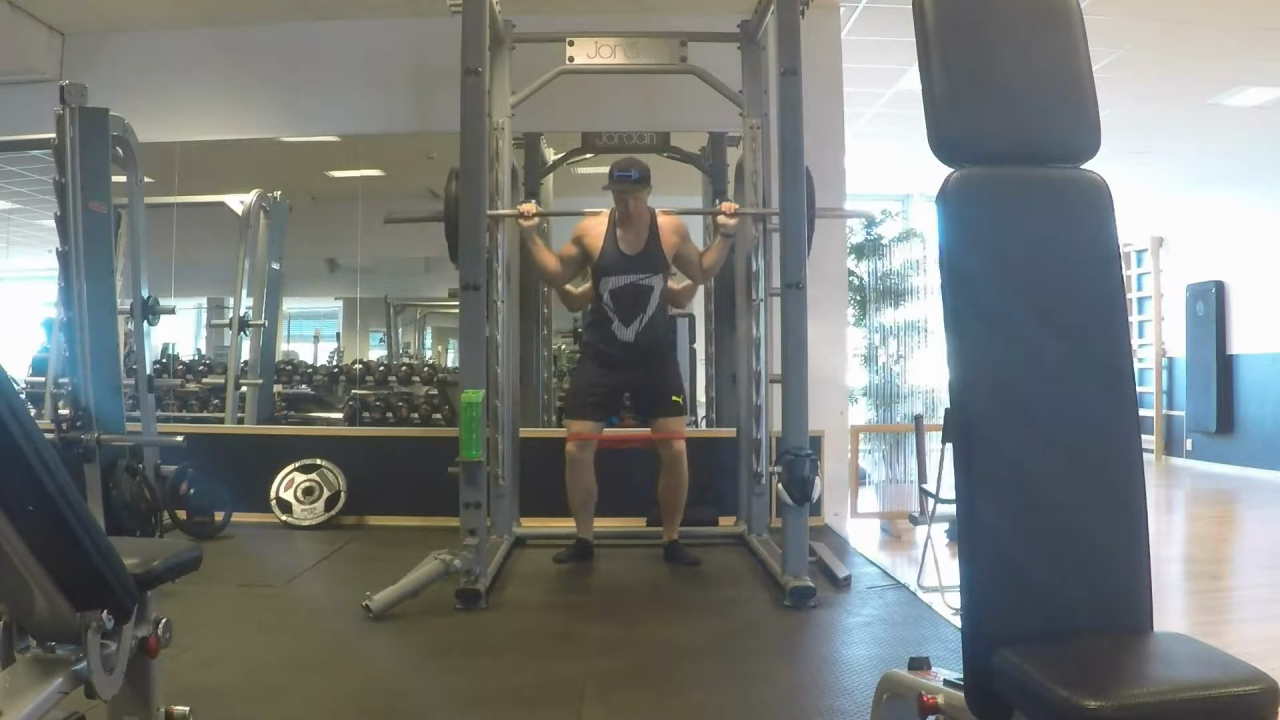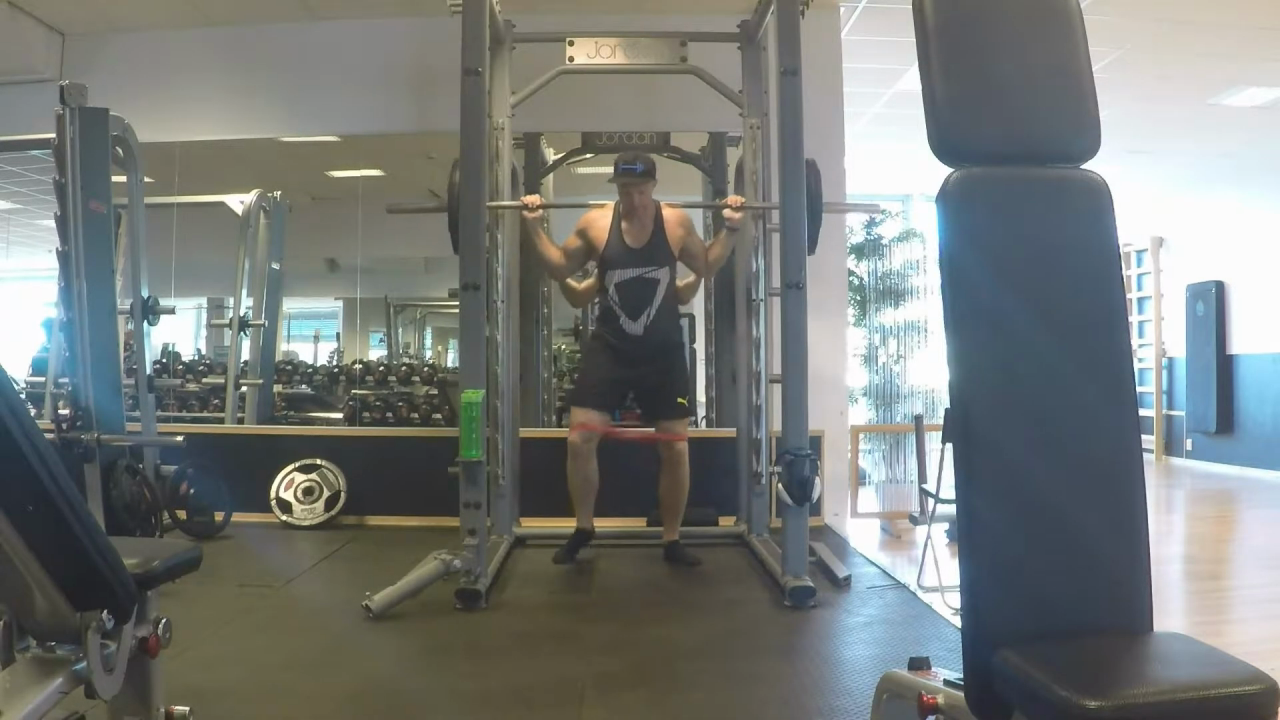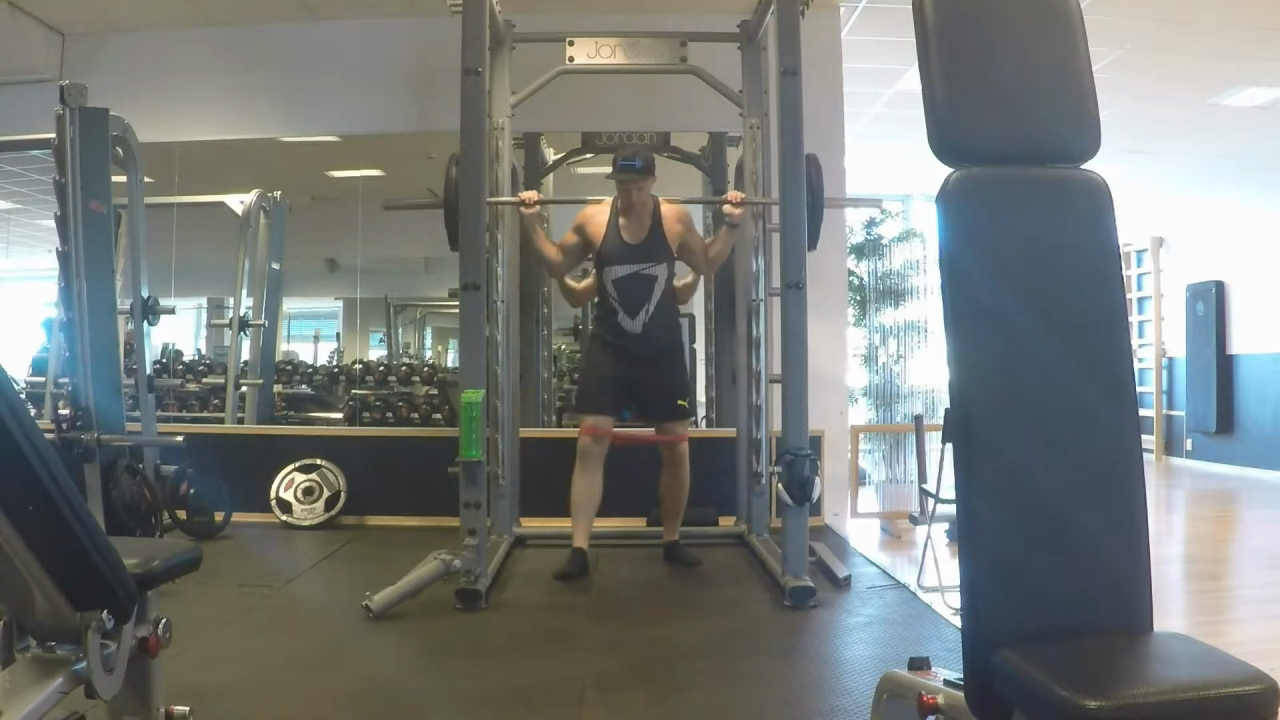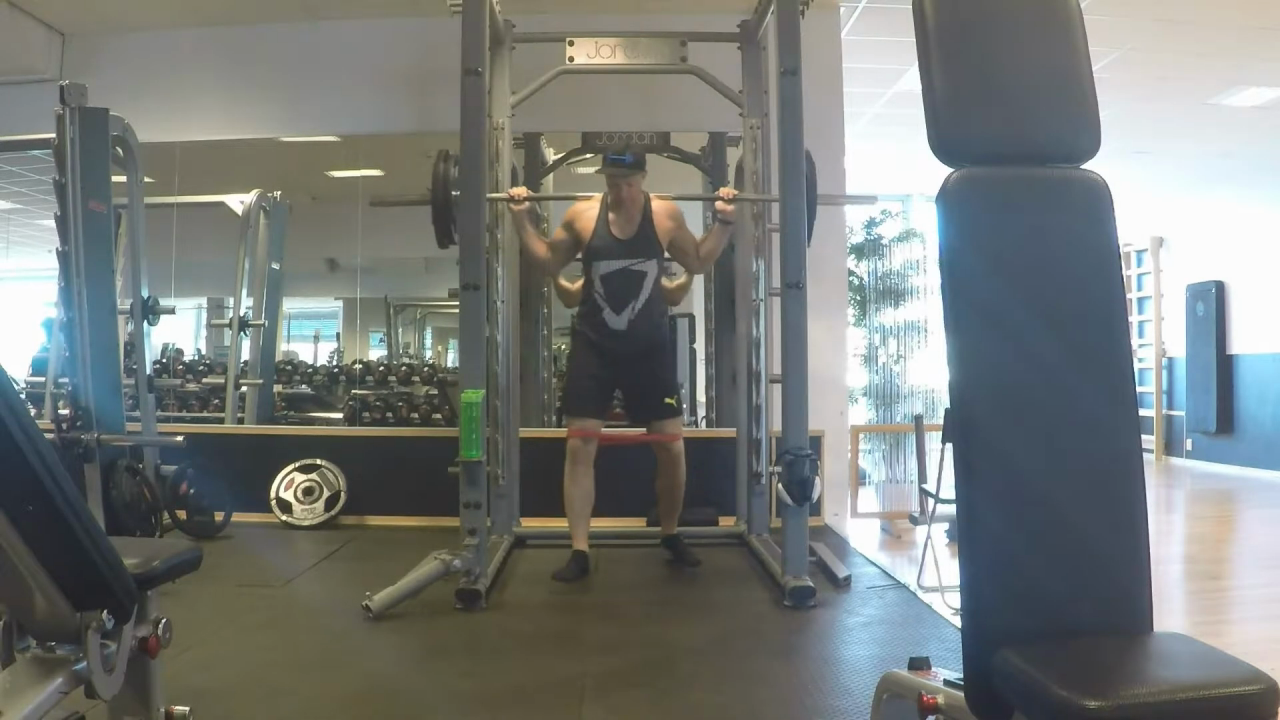
dt=0.2s
person 1, frame 1
left shoulder: (671, 230)
right shoulder: (590, 230)
left elbow: (701, 273)
right elbow: (557, 276)
left wrist: (725, 234)
right wrist: (531, 235)
left hip: (656, 356)
right hip: (600, 356)
left knee: (674, 449)
right knee: (578, 450)
left ankle: (671, 540)
right ankle: (584, 539)
person 1, frame 2
left shoulder: (677, 223)
right shoulder: (595, 223)
left elbow: (706, 267)
right elbow: (559, 268)
left wrist: (731, 228)
right wrist: (534, 226)
left hip: (663, 352)
right hip: (608, 349)
left knee: (675, 449)
right knee: (580, 441)
left ankle: (672, 540)
right ankle: (582, 529)
person 1, frame 3
left shoulder: (676, 219)
right shoulder: (592, 219)
left elbow: (707, 265)
right elbow: (557, 265)
left wrist: (731, 223)
right wrist: (531, 222)
left hip: (662, 350)
right hip: (607, 347)
left knee: (676, 448)
right knee: (590, 447)
left ankle: (671, 540)
right ankle: (579, 551)
person 1, frame 4
left shoulder: (667, 215)
right shoulder: (581, 215)
left elbow: (699, 262)
right elbow: (548, 263)
left wrist: (723, 221)
right wrist: (521, 219)
left hip: (649, 347)
right hip: (592, 347)
left knee: (671, 448)
right knee: (580, 447)
left ankle: (670, 533)
right ankle: (579, 552)
